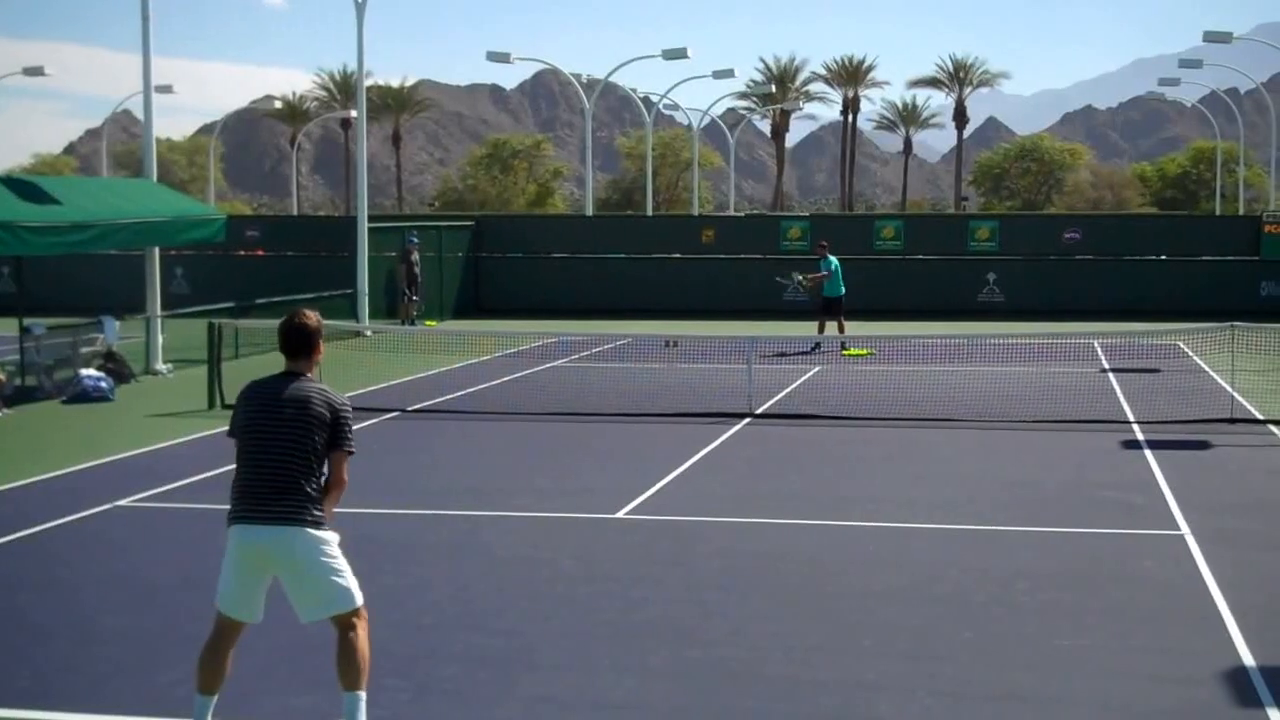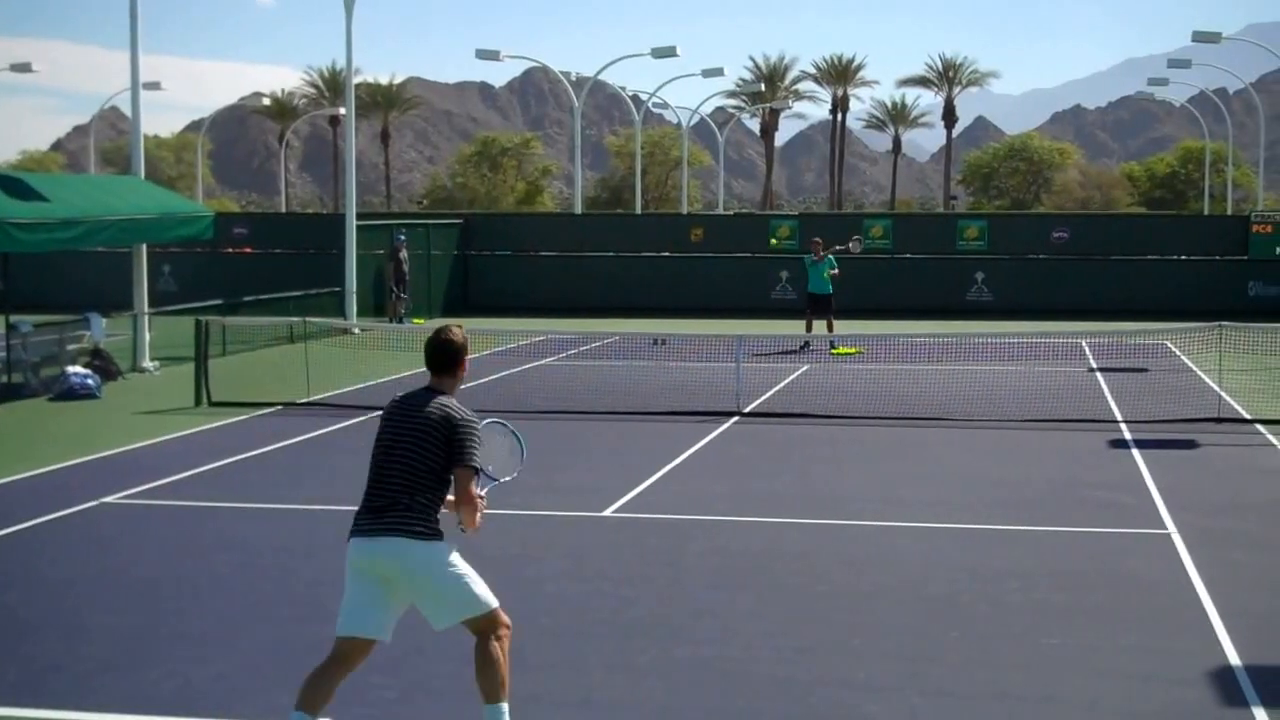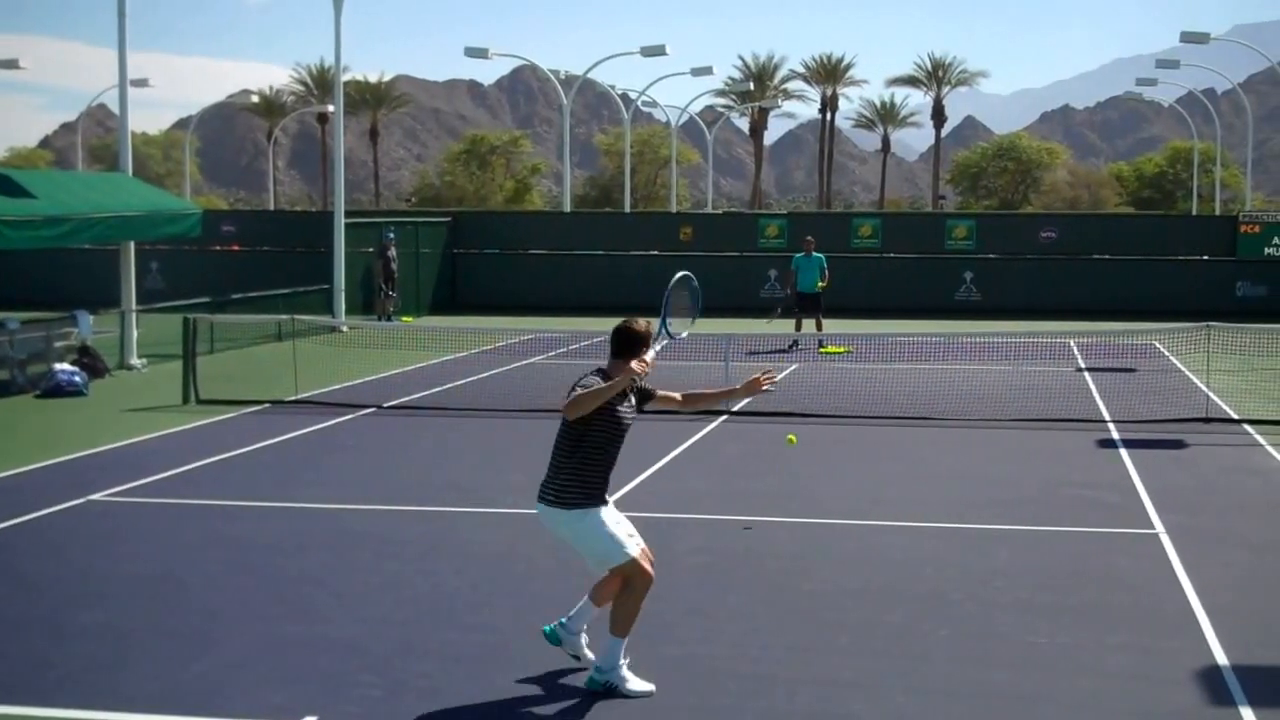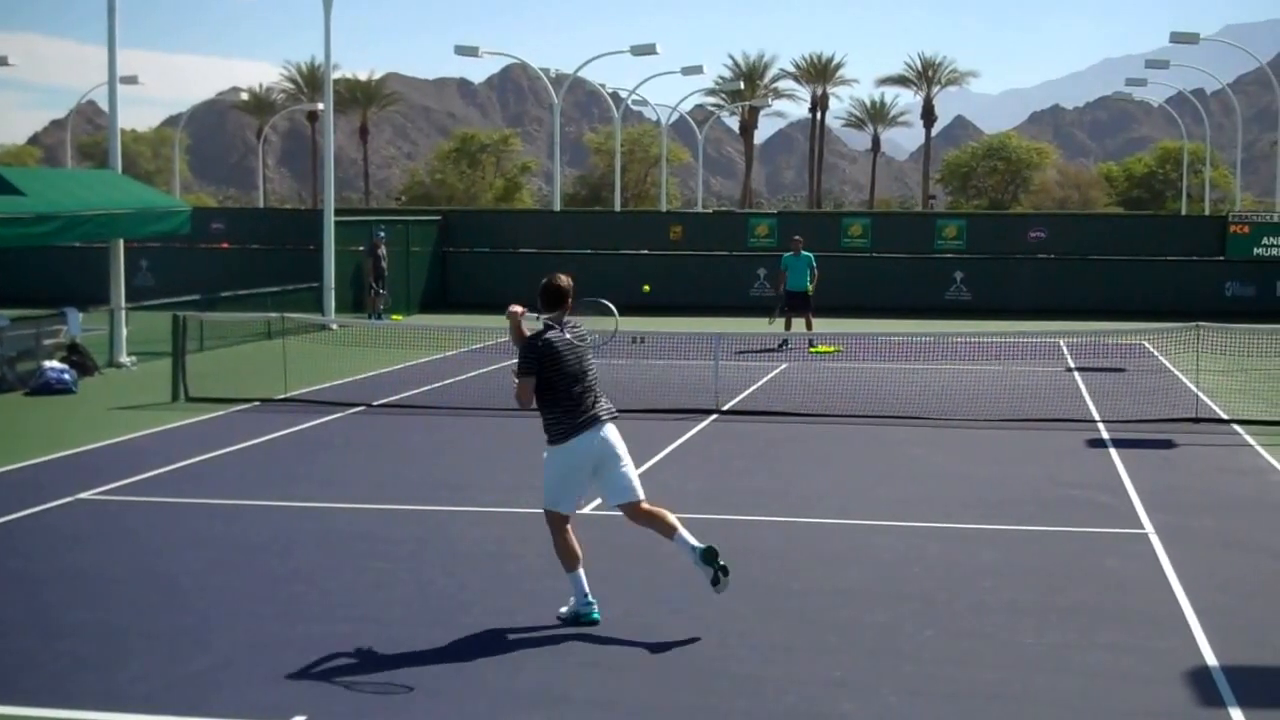
dt=0.7s
person 1, frame 1
left shoulder: (249, 394)
right shoulder: (334, 404)
right elbow: (338, 481)
left hip: (245, 528)
right hip: (301, 531)
left knee: (226, 627)
right knee: (353, 620)
person 1, frame 2
left shoulder: (395, 408)
right shoulder: (461, 419)
right elbow: (464, 496)
right wrist: (471, 519)
left hip: (365, 543)
right hip: (416, 545)
left knee: (345, 656)
right knee: (495, 630)
person 1, frame 3
left shoulder: (630, 390)
right shoulder: (591, 385)
left elbow: (681, 400)
right elbow: (570, 409)
left wrist: (741, 391)
right wrist: (617, 383)
left hip: (591, 503)
right hip: (568, 508)
left knee: (637, 563)
right knee: (639, 575)
left ankle: (570, 628)
right ankle: (610, 670)
person 1, frame 4
left shoulder: (533, 343)
right shoulder: (574, 330)
left elbow: (524, 400)
right wrist: (518, 322)
left hip: (565, 444)
right hip: (603, 432)
left knee: (556, 520)
right knee: (639, 510)
left ankle: (583, 601)
right ankle: (698, 552)
